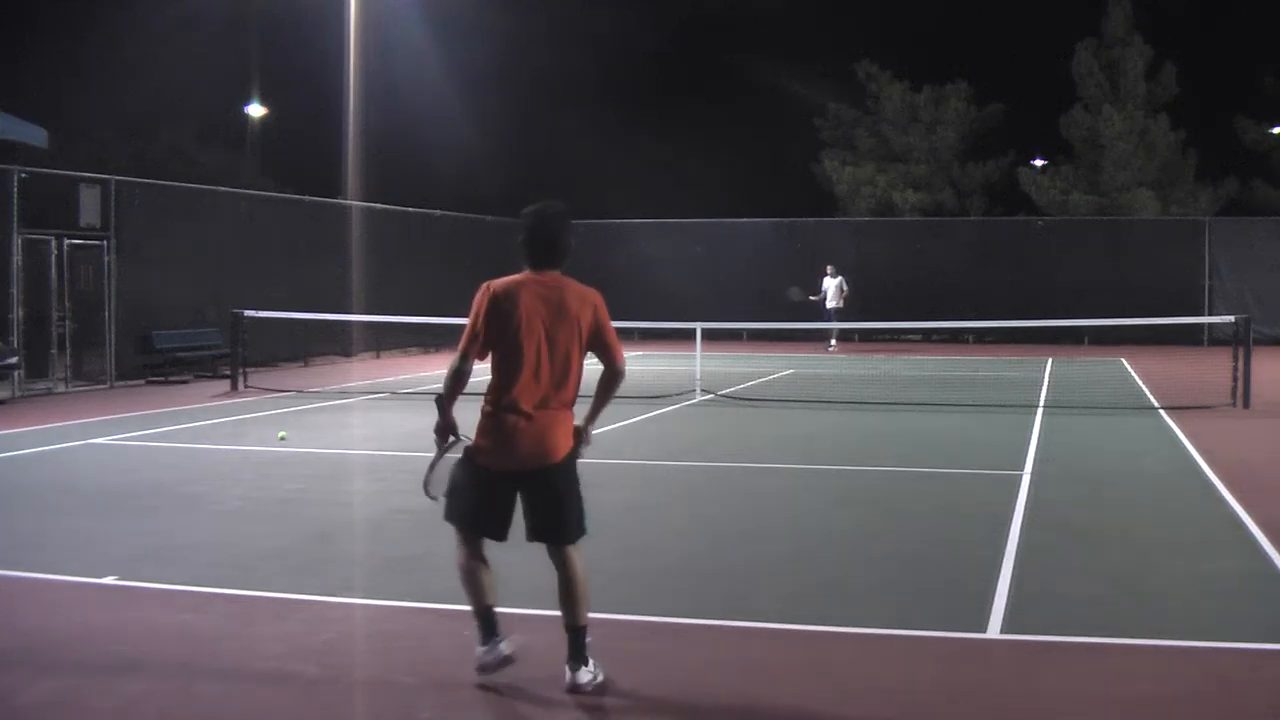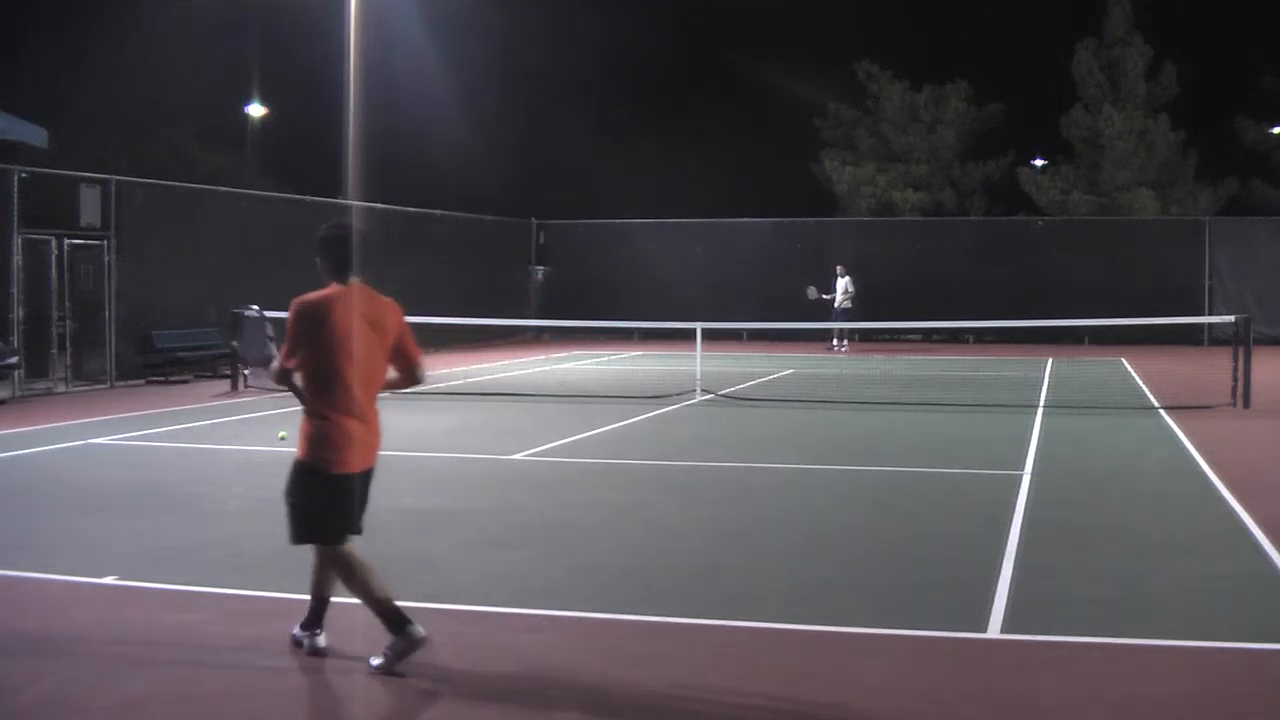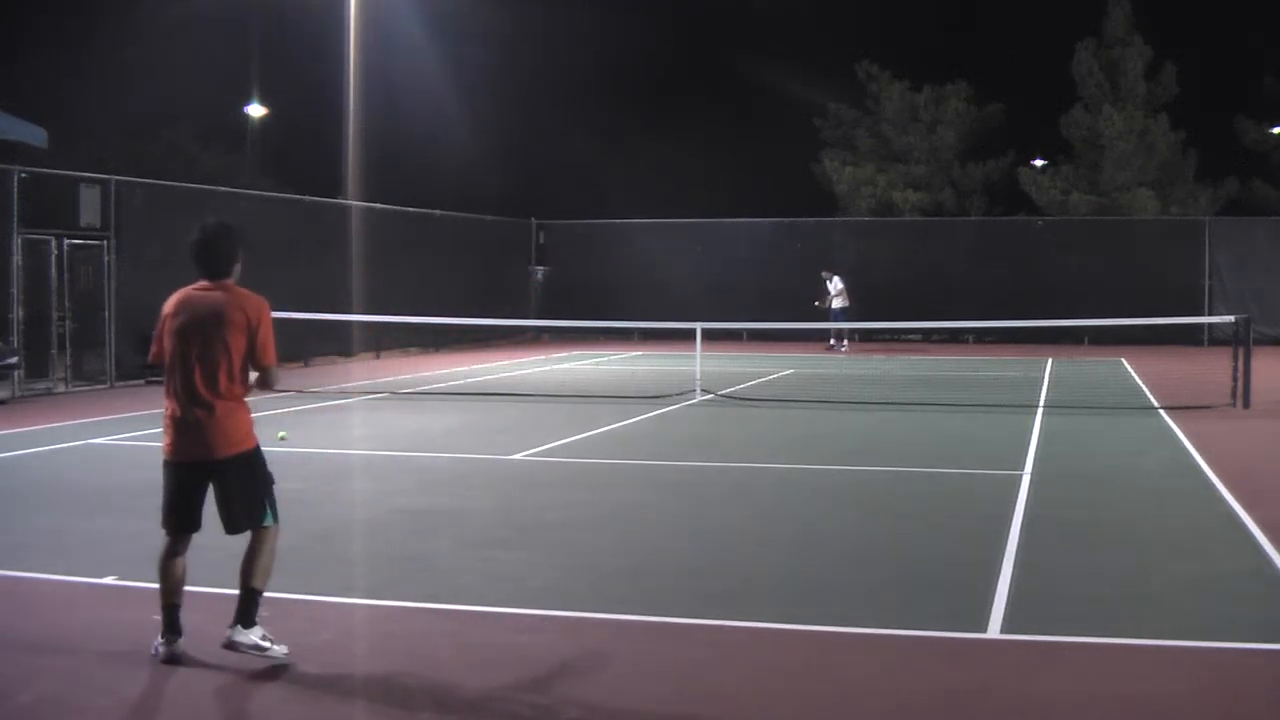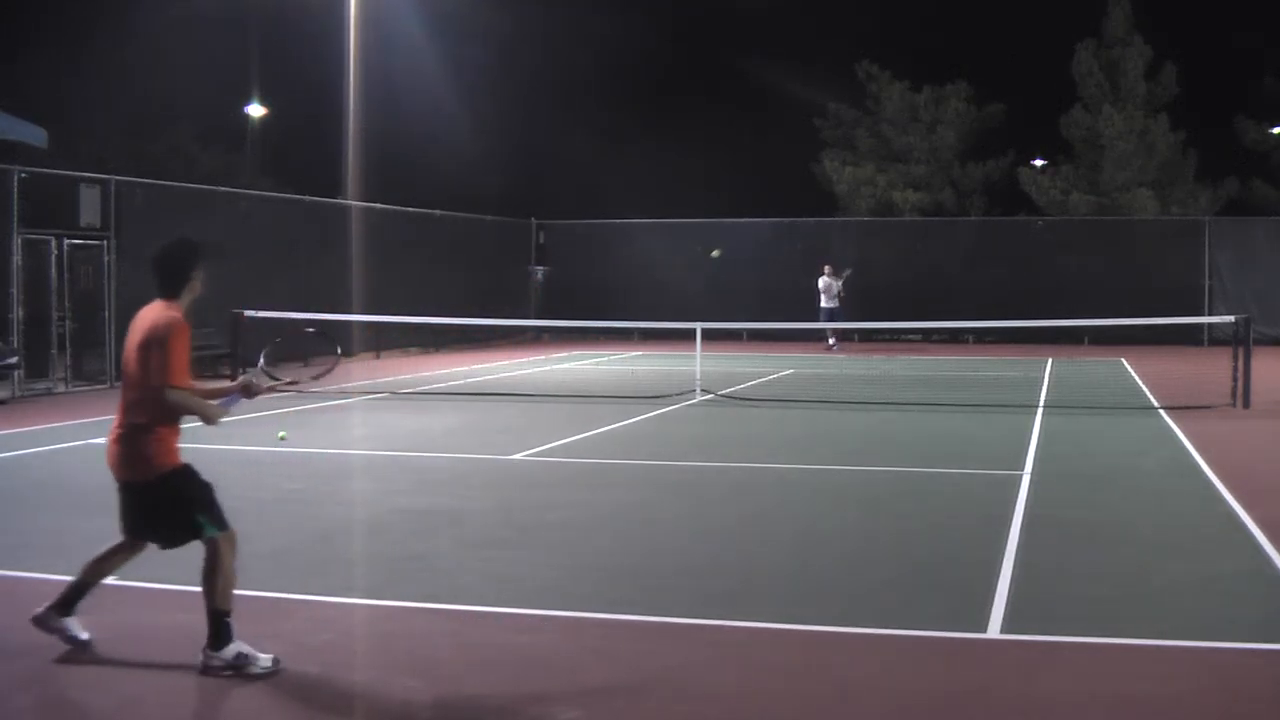
dt=1s
person 1, frame 1
left shoulder: (495, 294)
right shoulder: (586, 300)
left elbow: (462, 365)
right elbow: (616, 367)
left wrist: (445, 415)
right wrist: (588, 420)
left hip: (495, 442)
right hip: (553, 445)
left knee: (470, 540)
right knee: (564, 551)
left ankle: (492, 639)
right ankle: (579, 663)
person 1, frame 2
left shoulder: (308, 308)
right shoulder: (388, 309)
left elbow: (283, 376)
right elbow: (415, 376)
left wrist: (278, 367)
left hip: (323, 448)
right hip: (364, 446)
left knee: (331, 549)
right knee: (332, 542)
left ankle: (402, 627)
right ankle: (312, 628)
person 1, frame 3
left shoulder: (174, 304)
right shoulder: (252, 306)
left elbow: (161, 365)
right elbow: (268, 380)
left hip: (181, 441)
right hip: (231, 440)
left knee: (177, 538)
right knee: (265, 529)
left ankle: (169, 636)
right ankle: (244, 626)
person 1, frame 4
left shoulder: (152, 319)
right shoulder: (173, 325)
right elbow: (172, 394)
left wrist: (229, 388)
right wrist: (205, 410)
left hip: (128, 452)
right hip: (152, 457)
left knee: (136, 540)
right knee: (221, 541)
left ankle: (58, 612)
right ankle: (221, 647)
